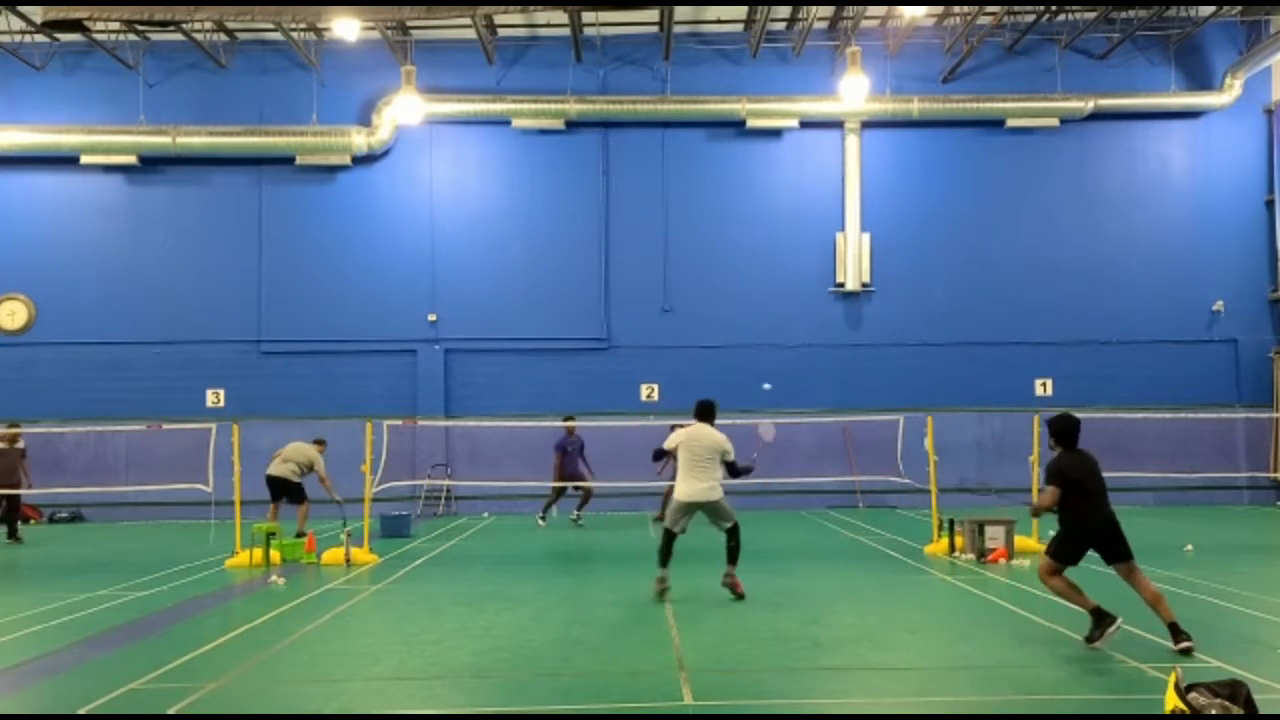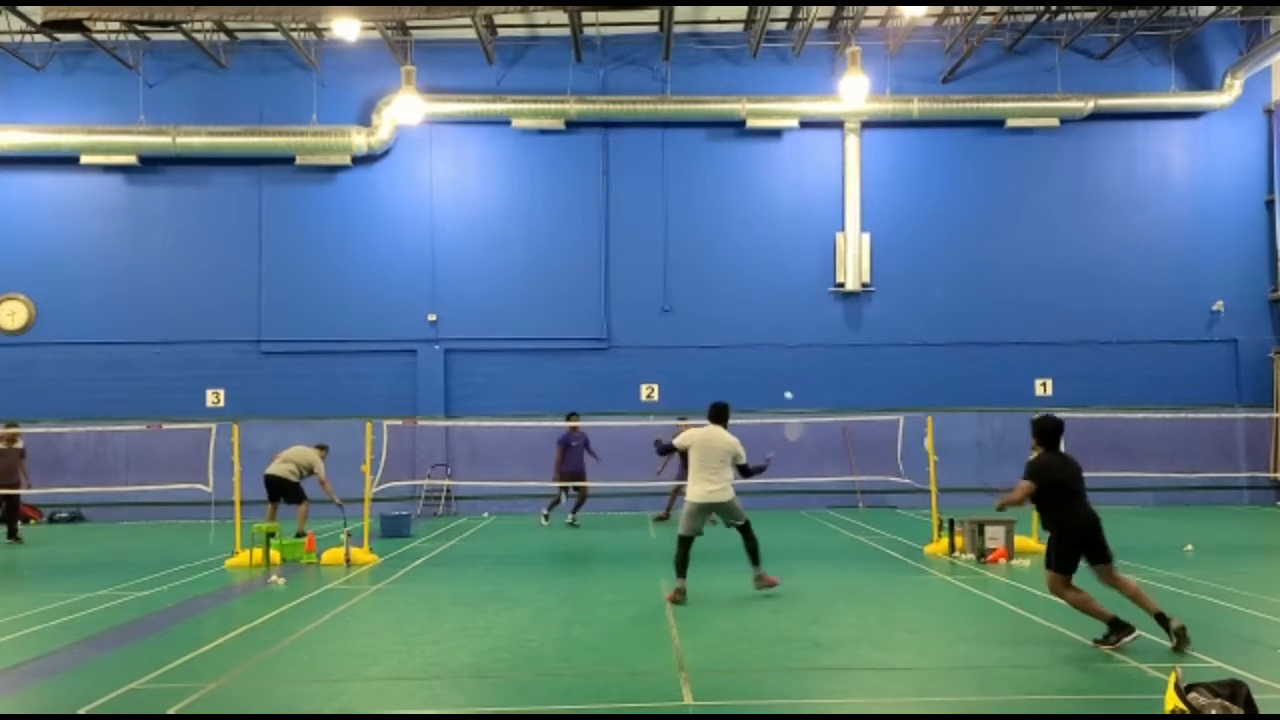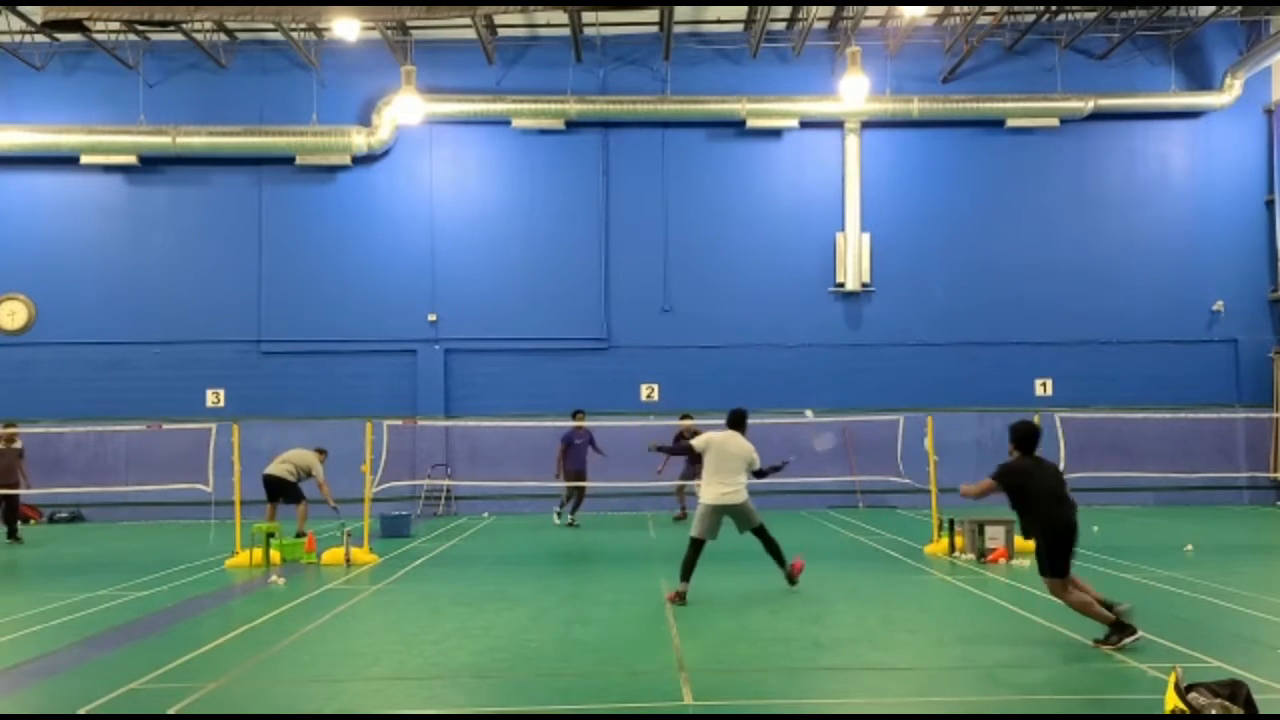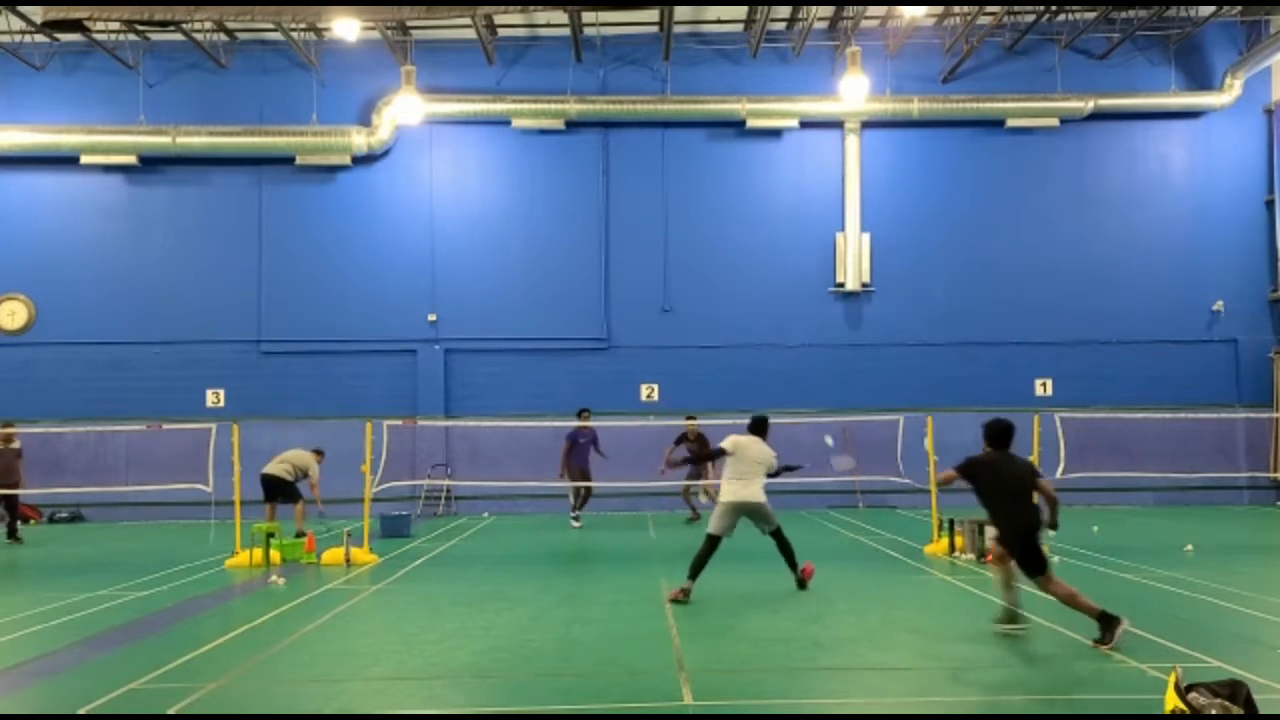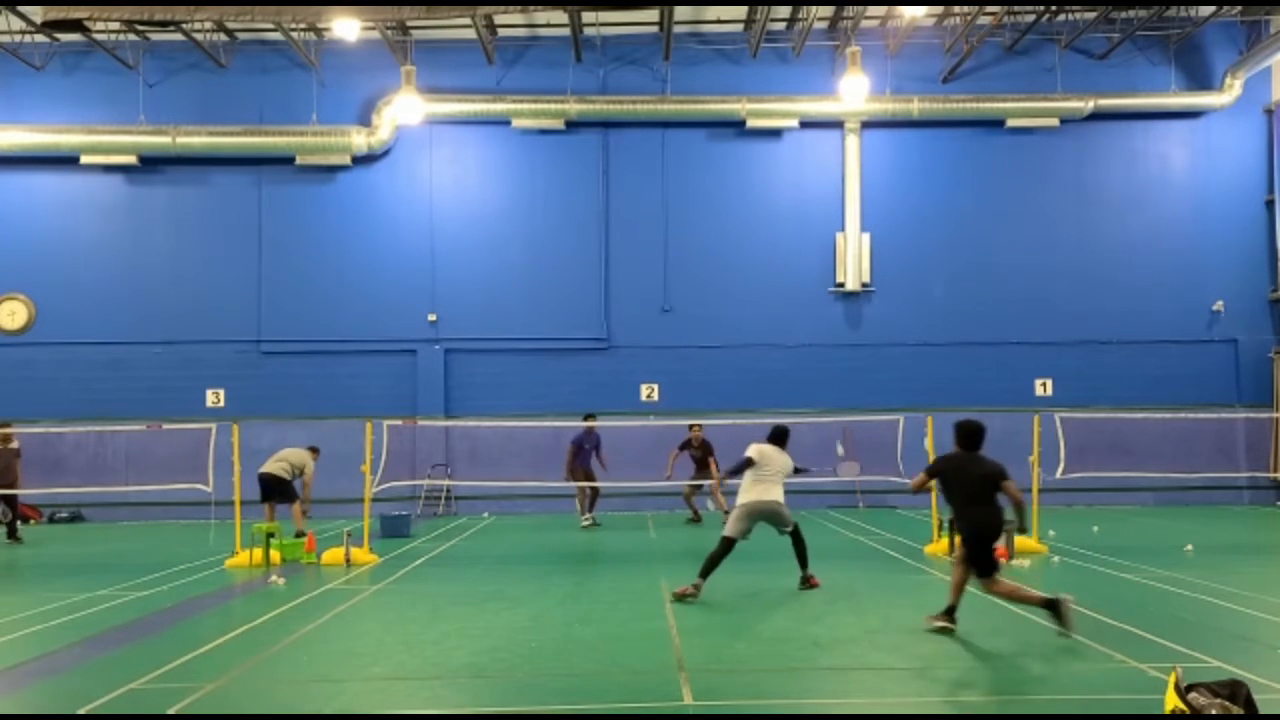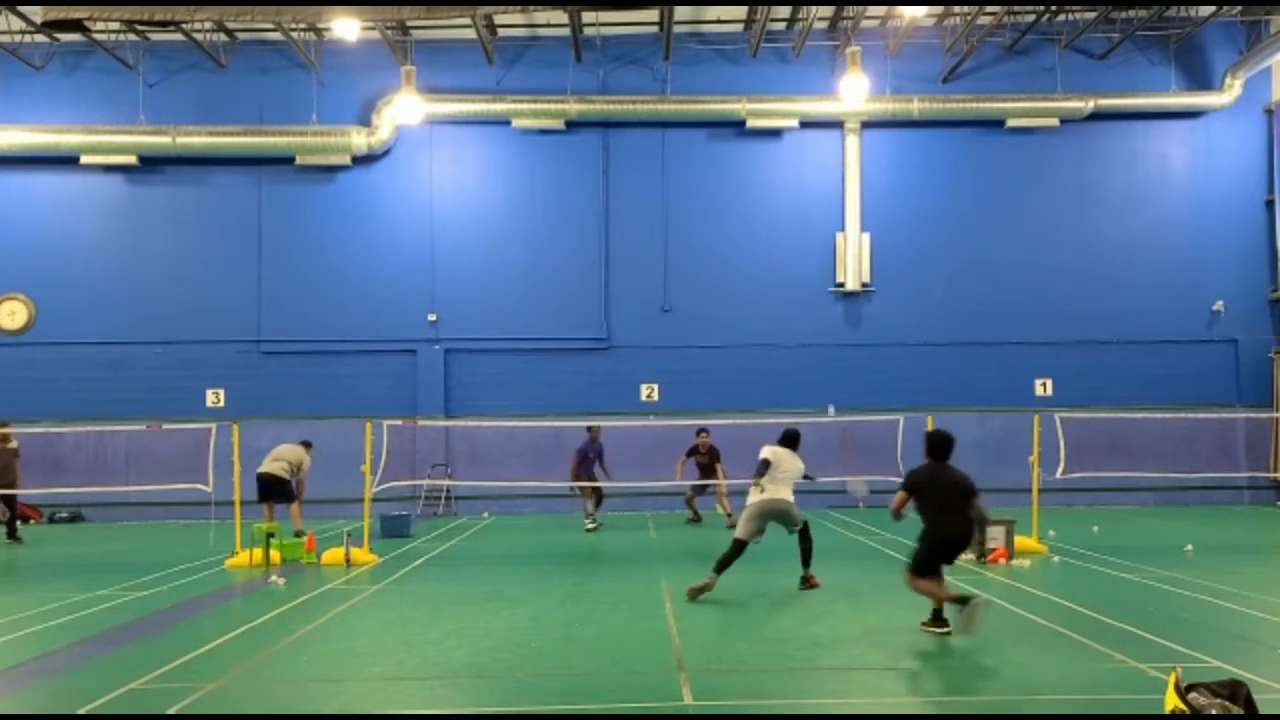
dt=0.1s
person 1, frame 1
left shoulder: (1057, 465)
right shoulder: (1088, 458)
left elbow: (1048, 502)
left wrist: (1036, 508)
right wrist: (1052, 505)
left hip: (1077, 528)
right hip: (1106, 522)
left knee: (1047, 573)
right knee: (1135, 577)
left ankle: (1101, 617)
right ankle: (1179, 634)
person 1, frame 2
left shoulder: (1037, 465)
right shoulder: (1069, 461)
left elbow: (1018, 498)
left wrist: (1003, 502)
left hip: (1067, 530)
right hip: (1090, 523)
left knee: (1058, 586)
right knee: (1112, 577)
left ankle: (1119, 627)
right ankle: (1167, 623)
person 1, frame 3
left shoulder: (1010, 469)
right shoulder: (1049, 467)
left elbow: (977, 491)
right elbow: (1070, 502)
left wrist: (965, 490)
left hip: (1050, 533)
right hip: (1064, 526)
left knee: (1058, 588)
right knee: (1060, 577)
left ankle: (1121, 628)
right ankle: (1111, 607)
person 1, frame 4
left shoulder: (977, 463)
right shoulder: (1025, 464)
left elbow: (942, 480)
right elbow: (1050, 494)
left wrist: (940, 479)
right wrist: (1053, 518)
left hip: (1015, 530)
right hip: (1028, 523)
left knee: (1045, 582)
right knee: (998, 553)
left ankle: (1108, 621)
right ankle: (1011, 612)
person 1, frame 5
left shoulder: (945, 462)
right shoulder: (993, 466)
left elbow: (914, 487)
right elbow: (1016, 497)
left wrist: (926, 485)
right wrist: (1021, 522)
left hip: (974, 528)
right hip: (992, 524)
left knee: (991, 584)
right knee: (962, 558)
left ankle: (1053, 604)
right ankle: (948, 615)
person 1, frame 6
left shoulder: (917, 474)
right shoulder: (962, 478)
left elbow: (895, 508)
right elbow: (980, 514)
left wrist: (898, 515)
right wrist: (977, 535)
left hip: (940, 535)
right hip: (962, 535)
left knee: (915, 580)
right knee: (930, 569)
left ankle: (963, 600)
right ankle: (938, 619)
person 2, frame 1
left shoulder: (680, 434)
right shoulder: (721, 439)
left elbow: (657, 457)
right elbow: (734, 472)
left wrist: (674, 450)
right wrist: (748, 469)
left hip: (683, 496)
right hip: (712, 496)
left knee: (668, 536)
right knee: (733, 532)
left ankle: (663, 578)
right ankle: (730, 575)
person 2, frame 2
left shoulder: (692, 434)
right shoulder: (733, 442)
left elbow: (663, 451)
right elbow: (746, 473)
left wrist: (658, 443)
right wrist: (763, 466)
left hip: (696, 497)
right hip: (723, 497)
left knee: (684, 543)
right knee: (746, 530)
left ankle: (680, 588)
right ankle: (759, 576)
person 2, frame 3
left shoulder: (711, 437)
right shoulder: (749, 448)
left elbow: (682, 450)
right elbow: (759, 474)
left wrist: (661, 448)
right wrist: (776, 468)
left hip: (710, 501)
right hip: (738, 500)
left knee: (695, 547)
right knee: (762, 534)
left ankle: (682, 591)
right ankle: (788, 572)
person 2, frame 4
left shoulder: (735, 440)
right shoulder: (770, 454)
left elbow: (712, 454)
right elbow: (771, 473)
left wrist: (680, 461)
right wrist: (788, 468)
left hip: (729, 500)
right hip: (756, 500)
left knee: (709, 544)
right knee: (778, 535)
left ankle: (686, 589)
right ankle: (799, 576)
person 2, frame 5
left shoulder: (757, 448)
right shoulder: (788, 461)
left elbow: (746, 462)
left wrist: (727, 474)
right wrist: (800, 470)
left hip: (747, 504)
right hip: (775, 503)
left knee: (723, 546)
right knee: (796, 534)
left ankle: (695, 586)
right ankle: (806, 577)
person 2, frame 6
left shoulder: (770, 450)
right shoulder: (799, 464)
left elbow: (764, 464)
left wrist: (757, 477)
right wrist: (807, 477)
left hip: (758, 503)
right hip: (785, 503)
left knee: (736, 548)
right knee: (804, 531)
left ankle: (710, 581)
right ankle: (807, 577)
